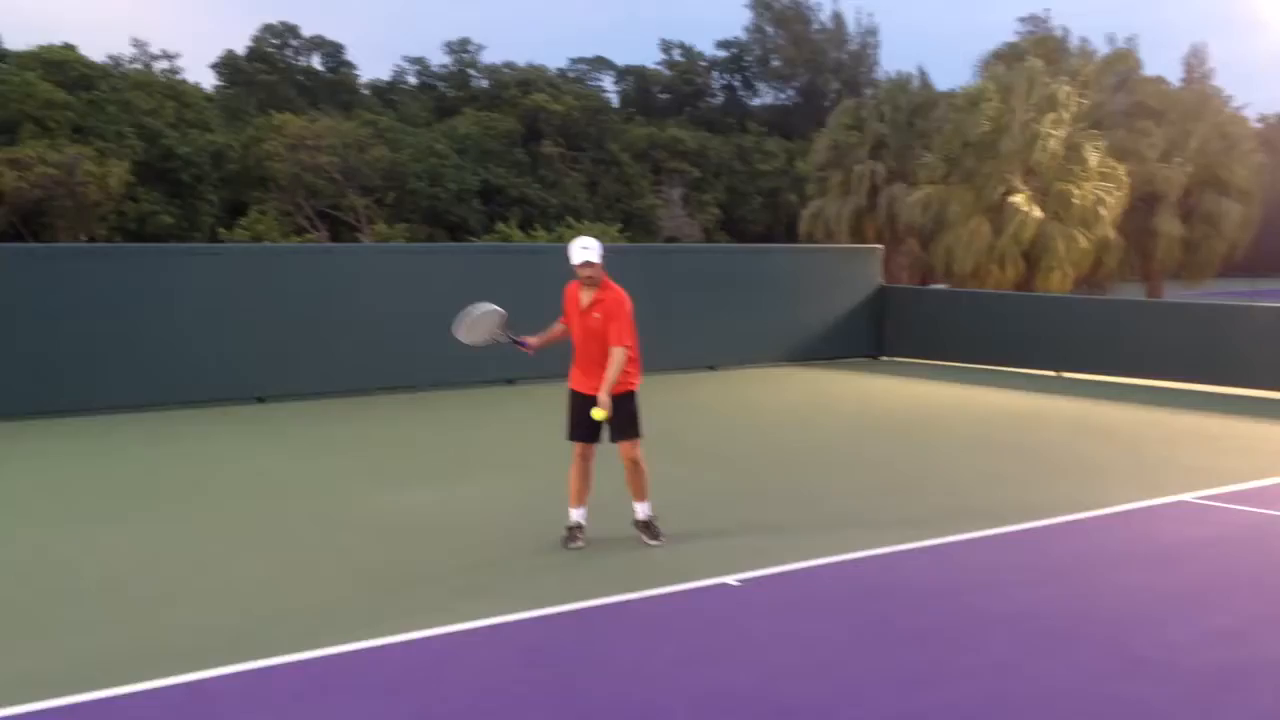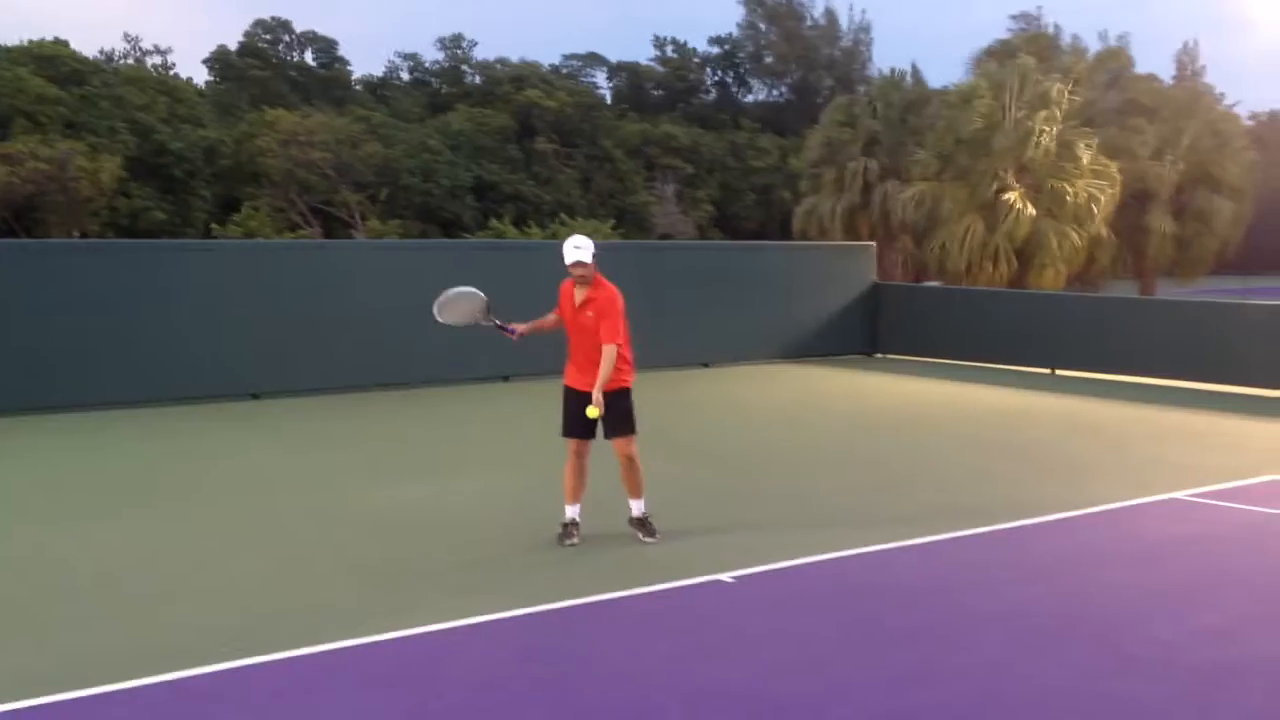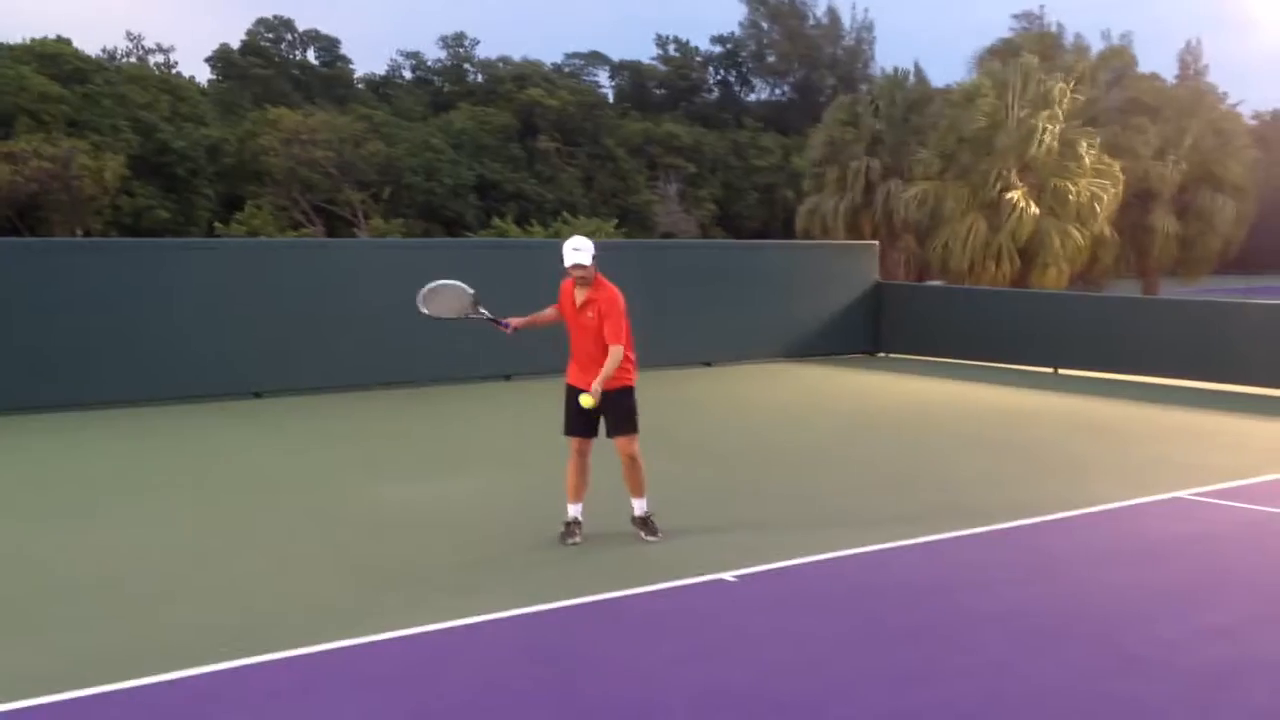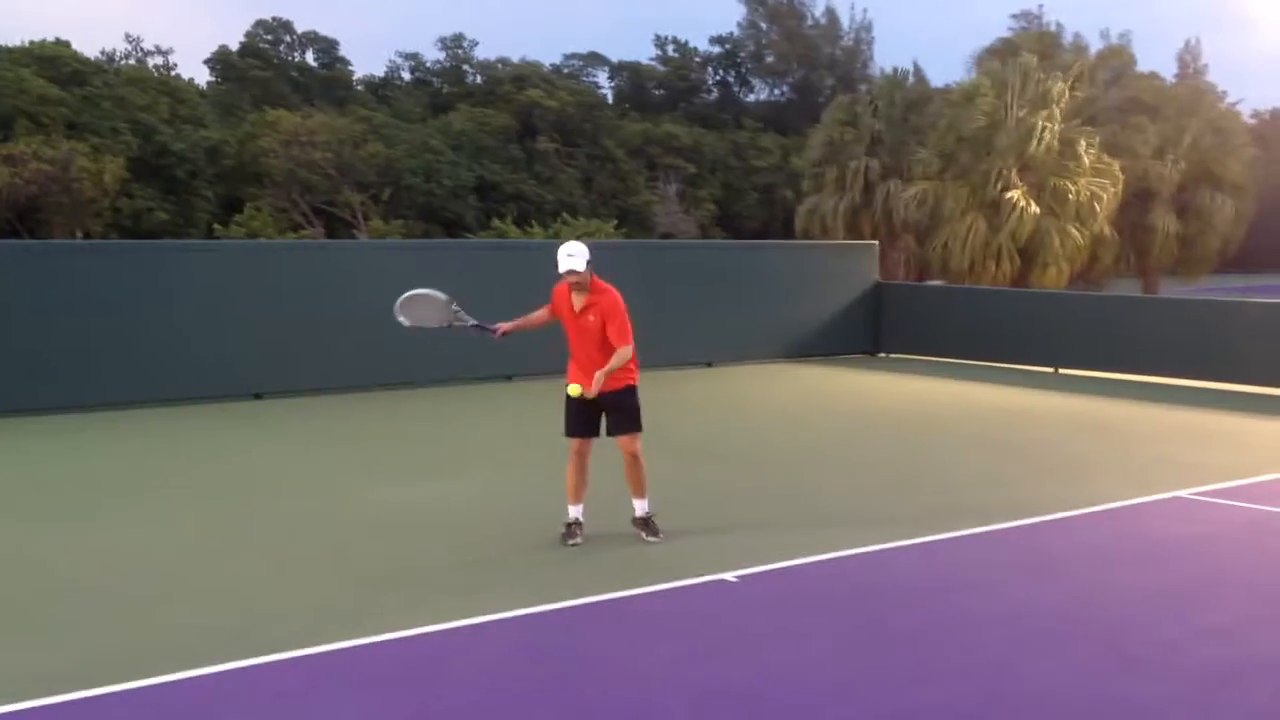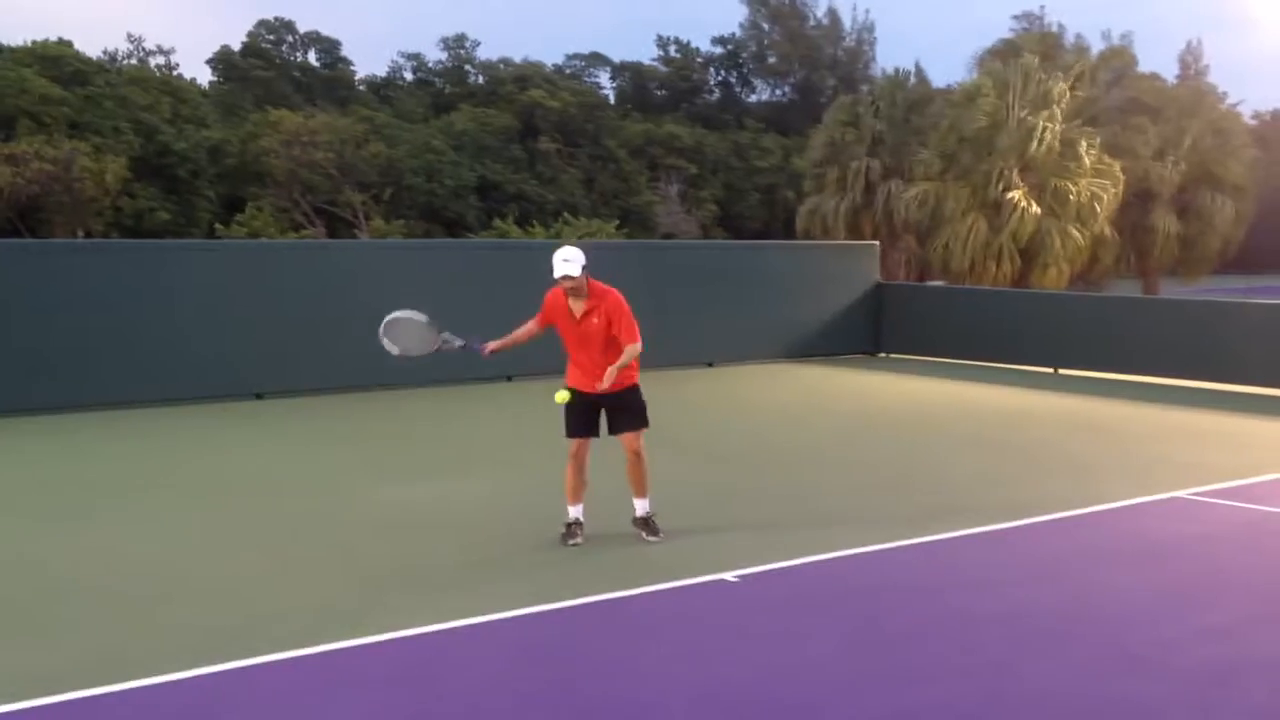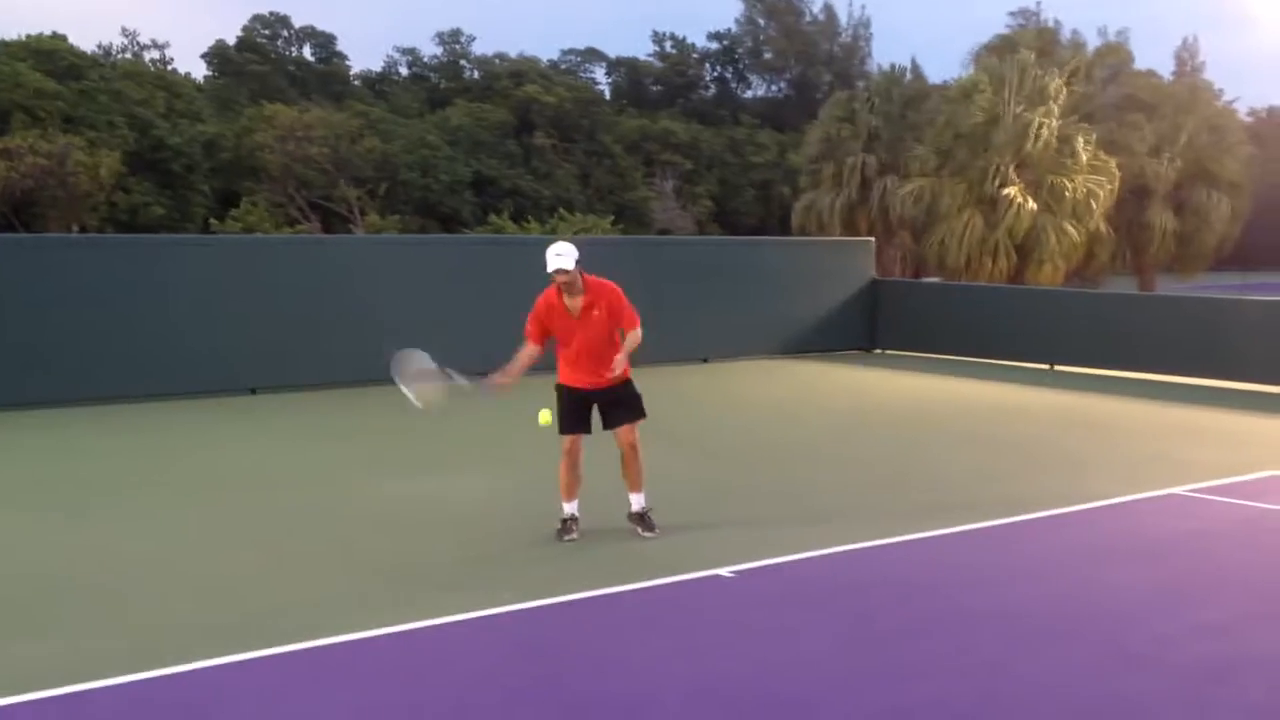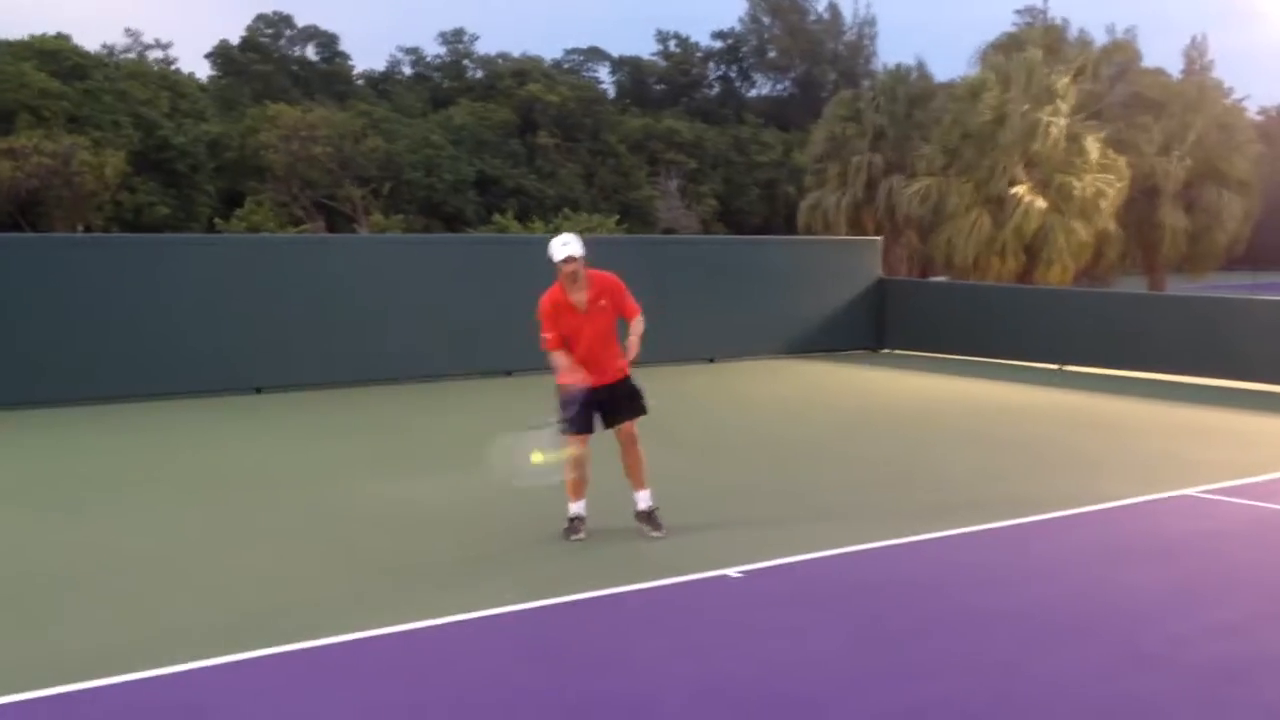
dt=0.1s
person 1, frame 1
left shoulder: (616, 299)
right shoulder: (570, 292)
left elbow: (619, 351)
left wrist: (606, 391)
right wrist: (542, 339)
left hip: (618, 389)
right hip: (581, 387)
left knee: (631, 455)
right knee: (581, 454)
left ankle: (643, 517)
right ankle: (576, 523)
person 1, frame 2
left shoulder: (609, 296)
right shoulder: (565, 289)
left elbow: (611, 348)
left wrist: (599, 388)
right wrist: (530, 326)
left hip: (612, 386)
right hip: (576, 384)
left knee: (626, 452)
right knee: (576, 451)
left ankle: (638, 515)
right ankle: (571, 520)
person 1, frame 3
left shoulder: (610, 297)
right shoulder: (566, 288)
left elbow: (619, 350)
left wrist: (601, 380)
right wrist: (526, 321)
left hip: (615, 384)
right hip: (578, 383)
left knee: (628, 451)
right knee: (578, 450)
left ankle: (641, 514)
right ankle: (573, 518)
person 1, frame 4
left shoulder: (610, 299)
right shoulder: (560, 291)
left elbow: (625, 349)
right elbow: (549, 313)
left wrist: (604, 374)
right wrist: (515, 324)
left hip: (618, 383)
right hip: (579, 384)
left knee: (631, 450)
right knee: (578, 451)
left ankle: (642, 514)
right ankle: (574, 519)
person 1, frame 5
left shoulder: (610, 299)
right shoulder: (553, 300)
left elbow: (634, 344)
right elbow: (538, 323)
left wrist: (616, 368)
right wrist: (504, 342)
left hip: (620, 384)
right hip: (580, 387)
left knee: (634, 448)
right knee: (576, 452)
left ankle: (643, 514)
right ankle: (574, 519)
person 1, frame 6
left shoulder: (608, 291)
right shoulder: (545, 303)
left elbow: (634, 329)
right elbow: (534, 345)
left wrist: (624, 354)
right wrist: (510, 373)
left hip: (613, 379)
right hip: (572, 383)
left knee: (629, 442)
right knee: (570, 448)
left ankle: (638, 509)
right ankle: (569, 515)
person 1, frame 7
left shoulder: (609, 282)
right shoulder: (550, 303)
left elbow: (635, 314)
right elbow: (554, 350)
left wrist: (634, 339)
right wrist: (570, 372)
left hip: (615, 376)
right hip: (577, 382)
left knee: (629, 439)
right knee: (577, 448)
left ankle: (645, 508)
right ankle: (576, 515)
